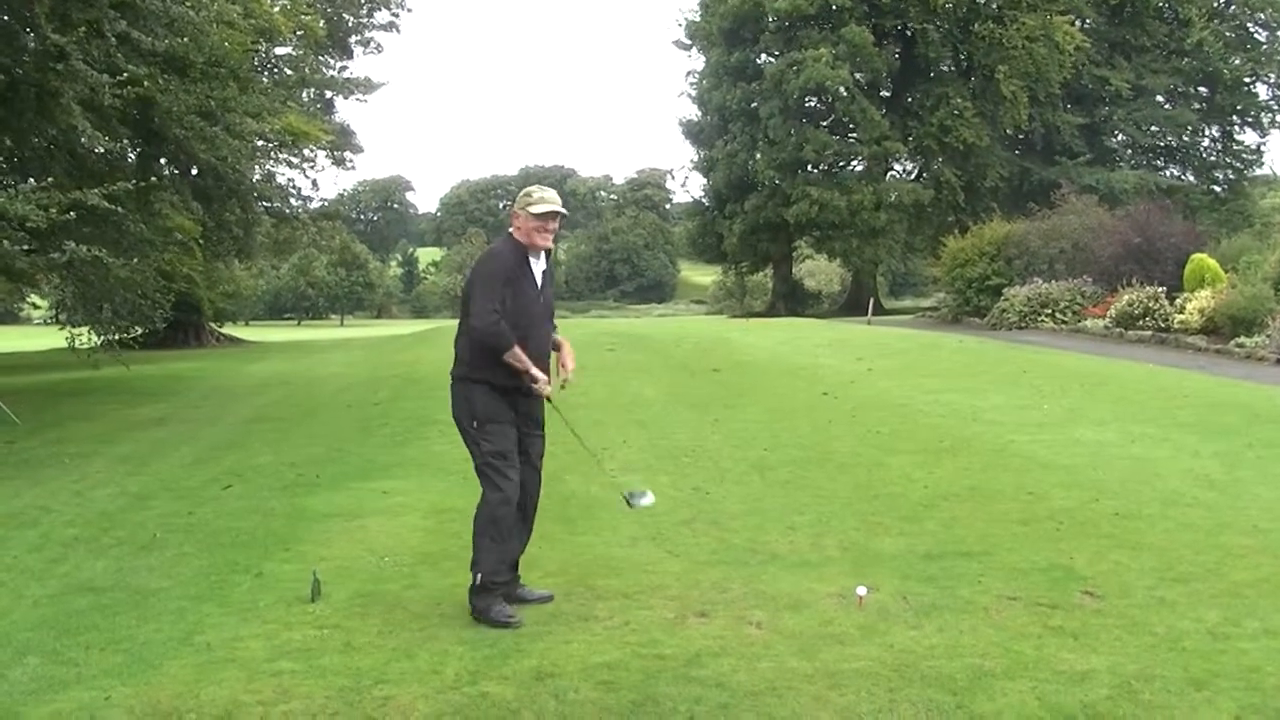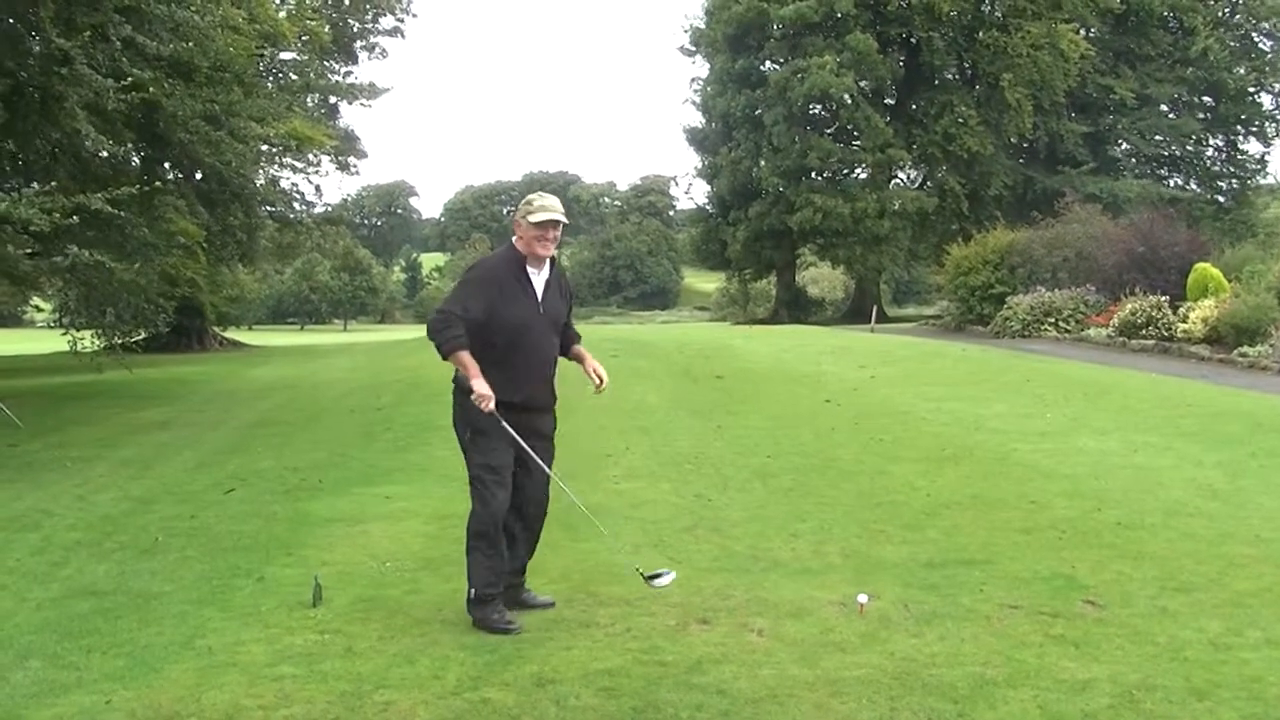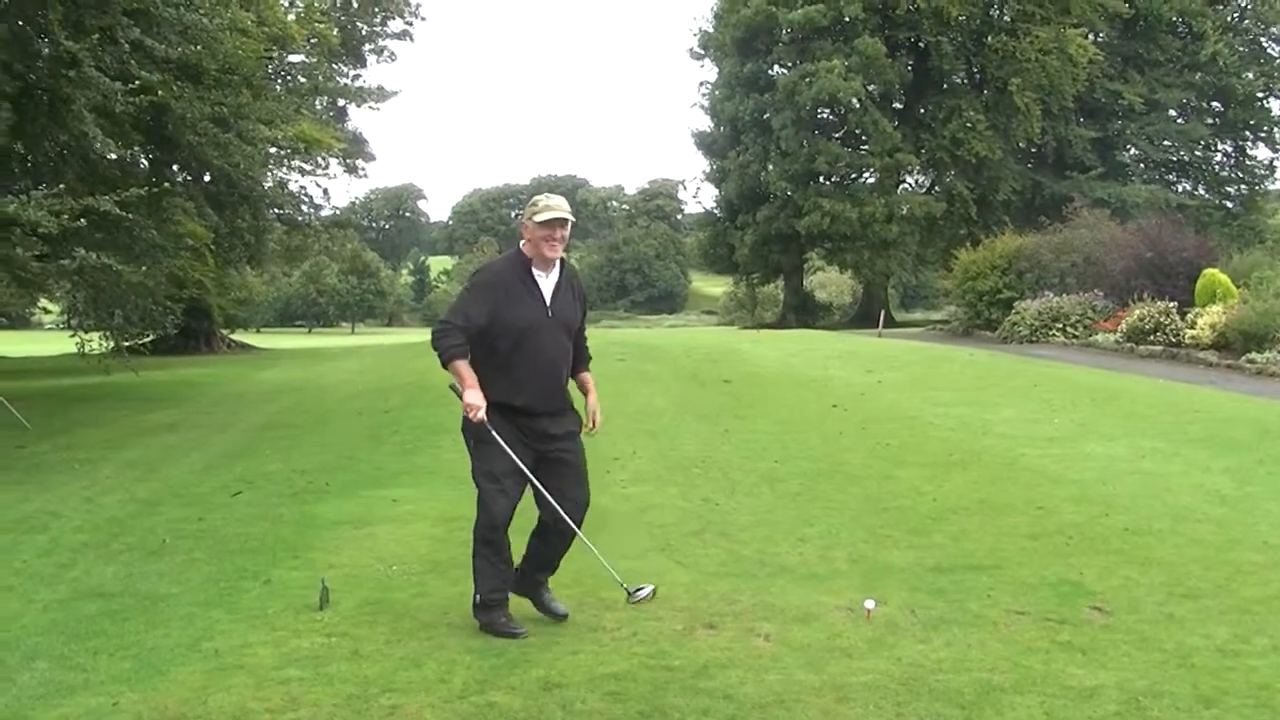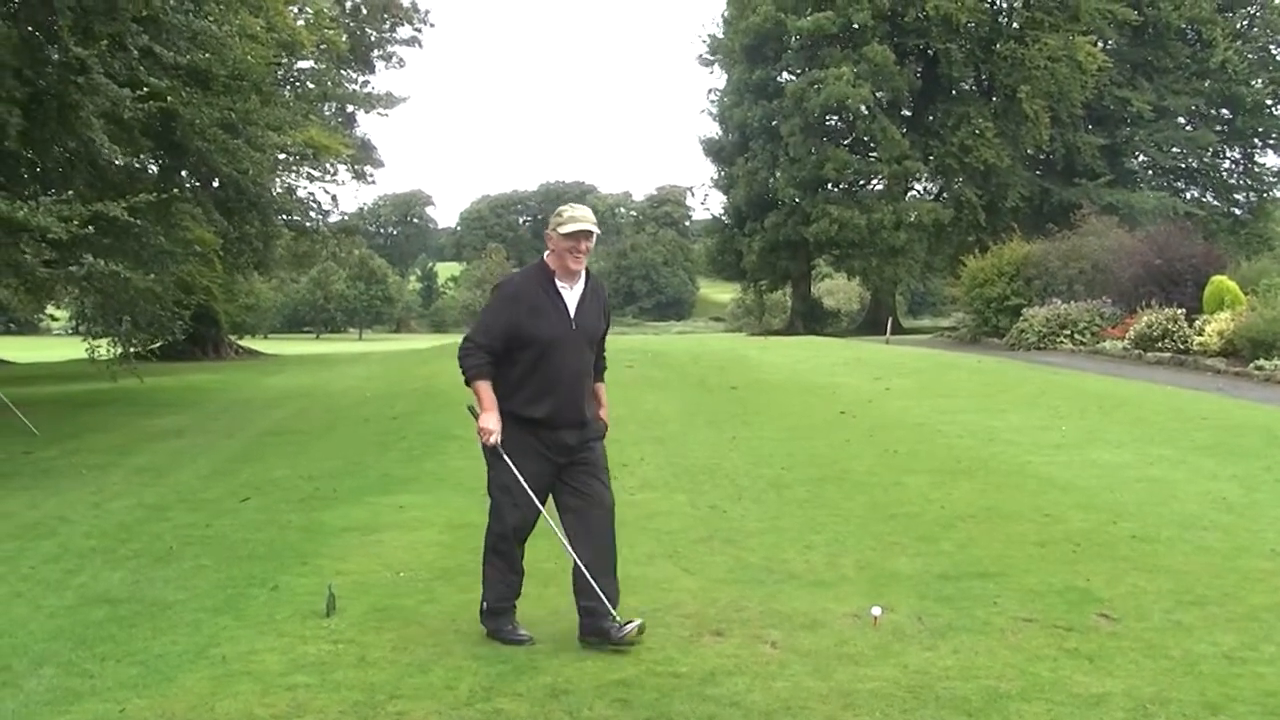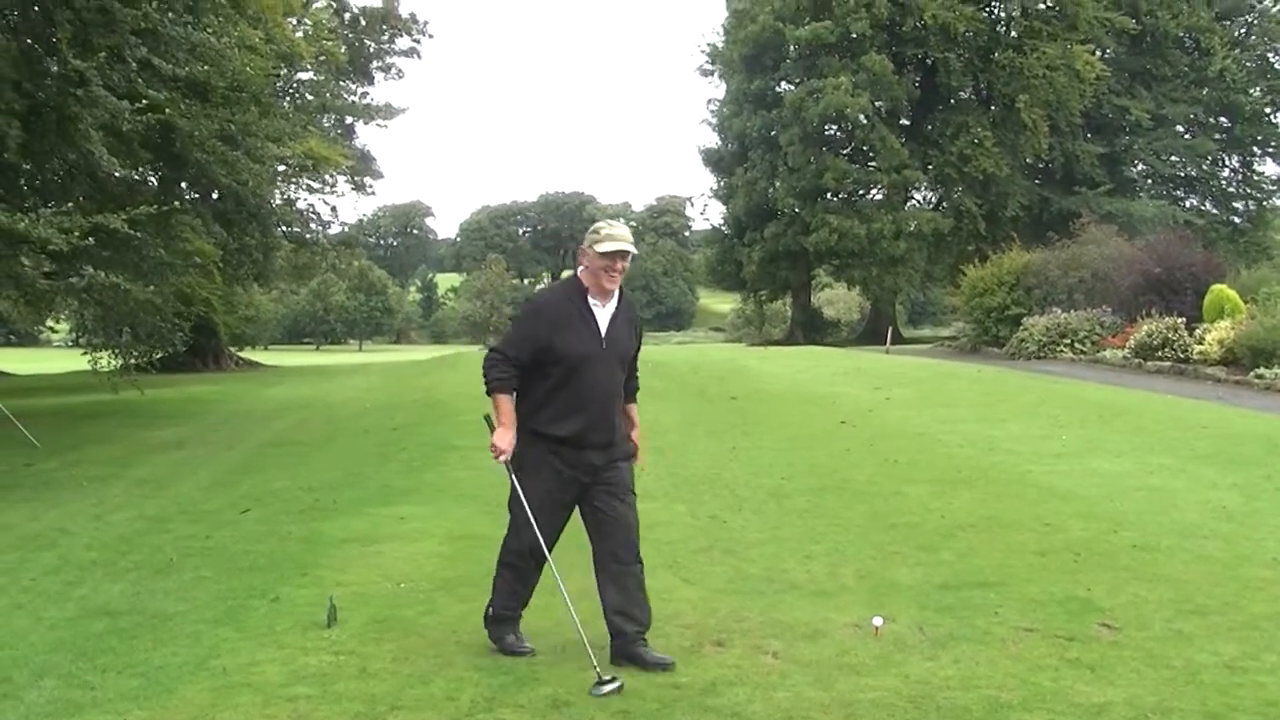
dt=0.2s
person 1, frame 1
left shoulder: (542, 264)
right shoulder: (497, 262)
right elbow: (487, 327)
left wrist: (561, 347)
right wrist: (531, 369)
left hip: (524, 399)
right hip: (486, 396)
left knee: (525, 492)
right knee: (501, 491)
left ankle: (504, 579)
right ankle: (485, 592)
person 1, frame 2
left shoulder: (557, 277)
right shoulder: (489, 273)
right elbow: (444, 324)
left wrist: (588, 360)
right wrist: (474, 378)
left hip: (538, 410)
right hip: (488, 412)
left knee: (533, 502)
right knee: (493, 505)
left ankle: (511, 583)
right ankle: (485, 600)
person 1, frame 3
left shoulder: (571, 281)
right shoulder: (494, 278)
right elbow: (448, 333)
left wrist: (589, 393)
right wrist: (471, 388)
left hip: (558, 419)
right hip: (500, 419)
left knee: (572, 502)
right knee: (497, 512)
left ankle: (531, 578)
right ankle: (491, 606)
person 1, frame 4
left shoulder: (595, 291)
right shoulder: (517, 291)
right elbow: (475, 352)
left wrist: (601, 404)
right wrist: (490, 412)
left hip: (580, 431)
right hip: (523, 432)
left knee: (596, 519)
right knee: (511, 525)
left ankle: (597, 618)
right ankle: (497, 614)
person 1, frame 5
left shoulder: (626, 308)
right shoulder: (548, 306)
right elbow: (499, 364)
left wrist: (634, 426)
right wrist: (505, 427)
left hip: (607, 451)
right hip: (547, 448)
left knee: (621, 541)
right knee: (530, 539)
left ankle: (628, 639)
right ankle: (501, 620)
